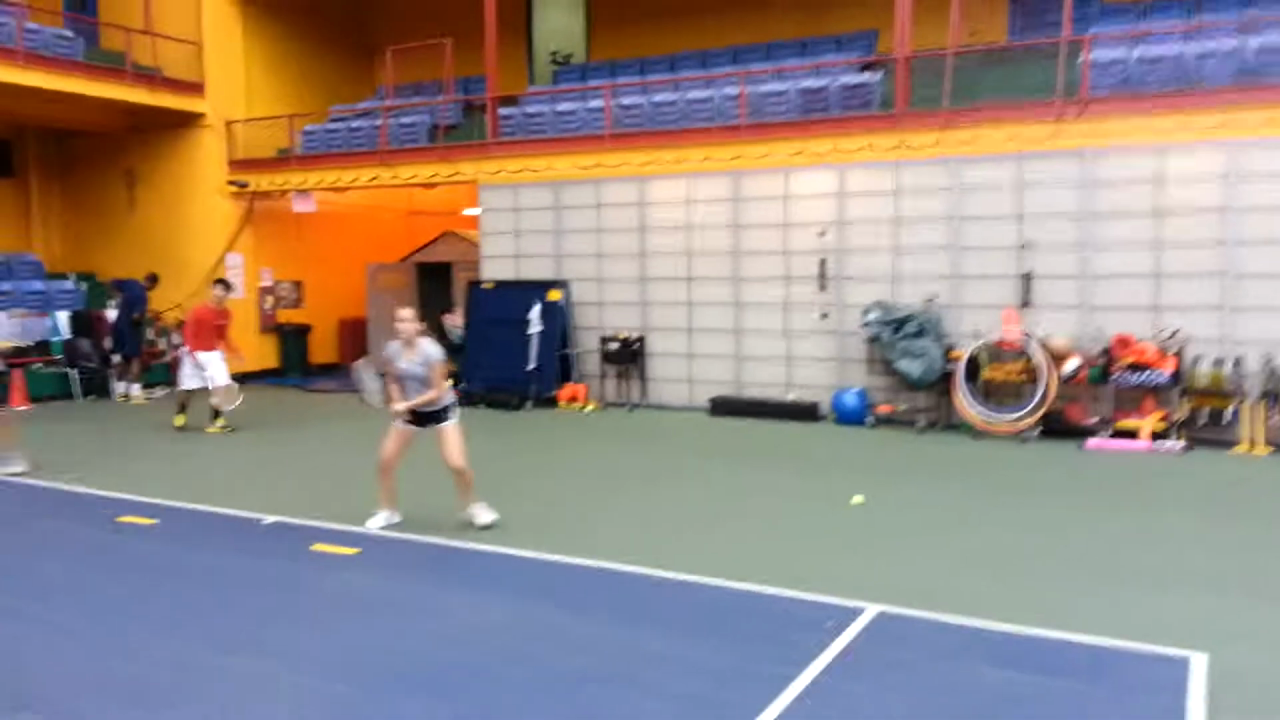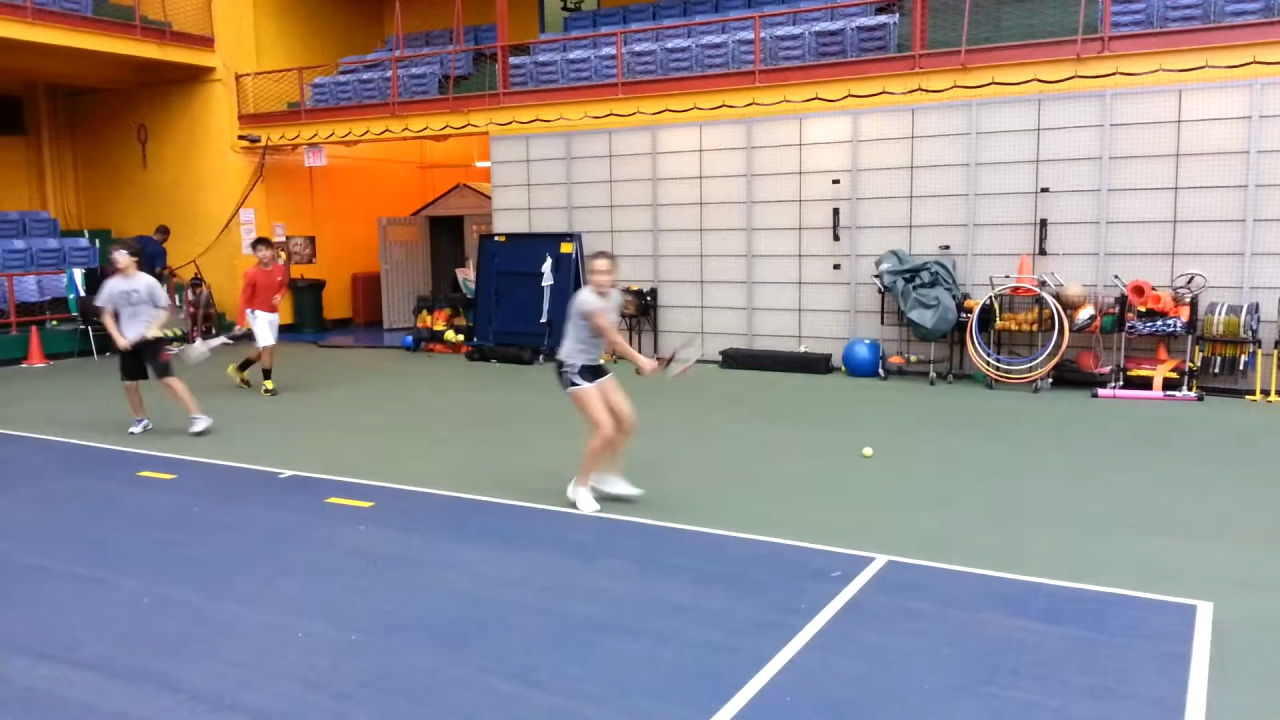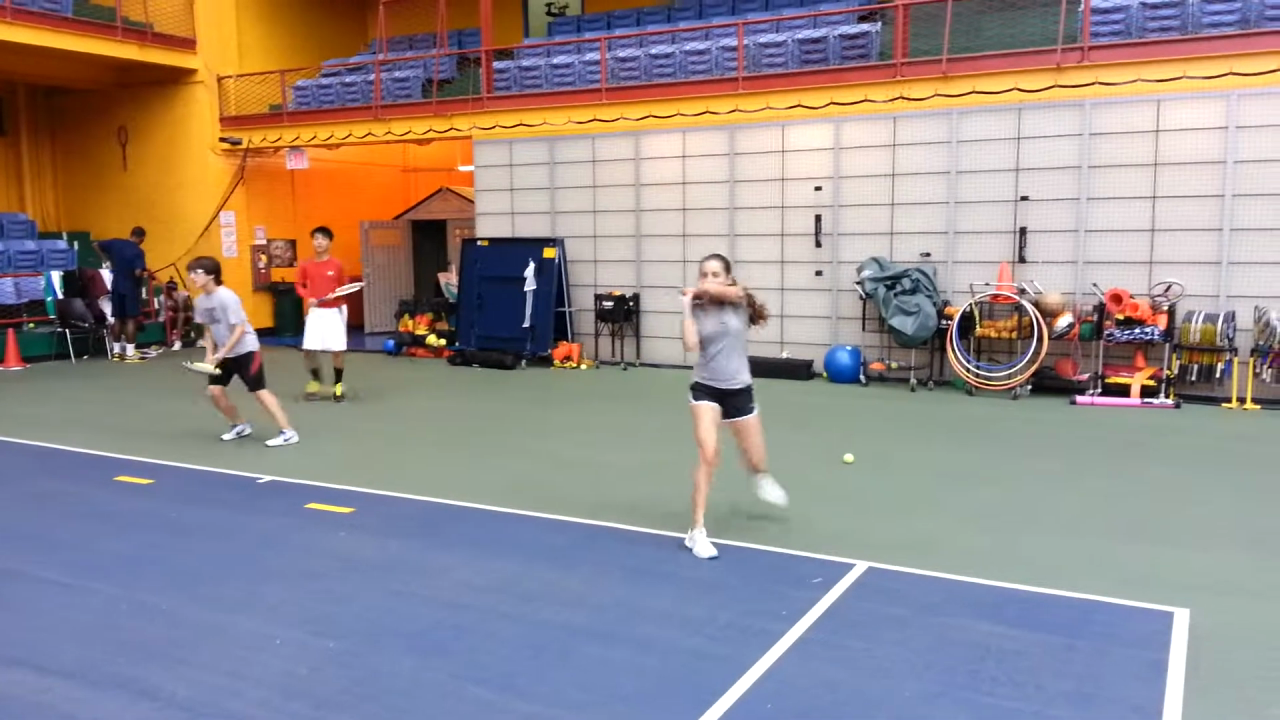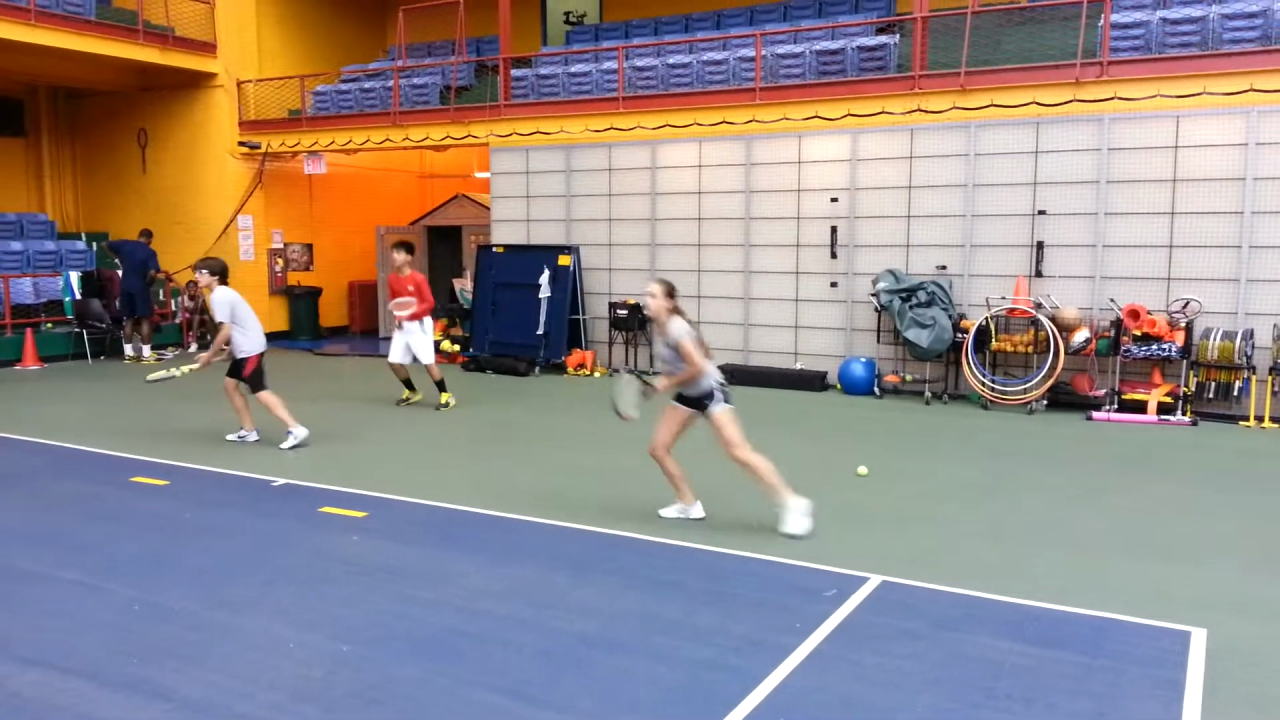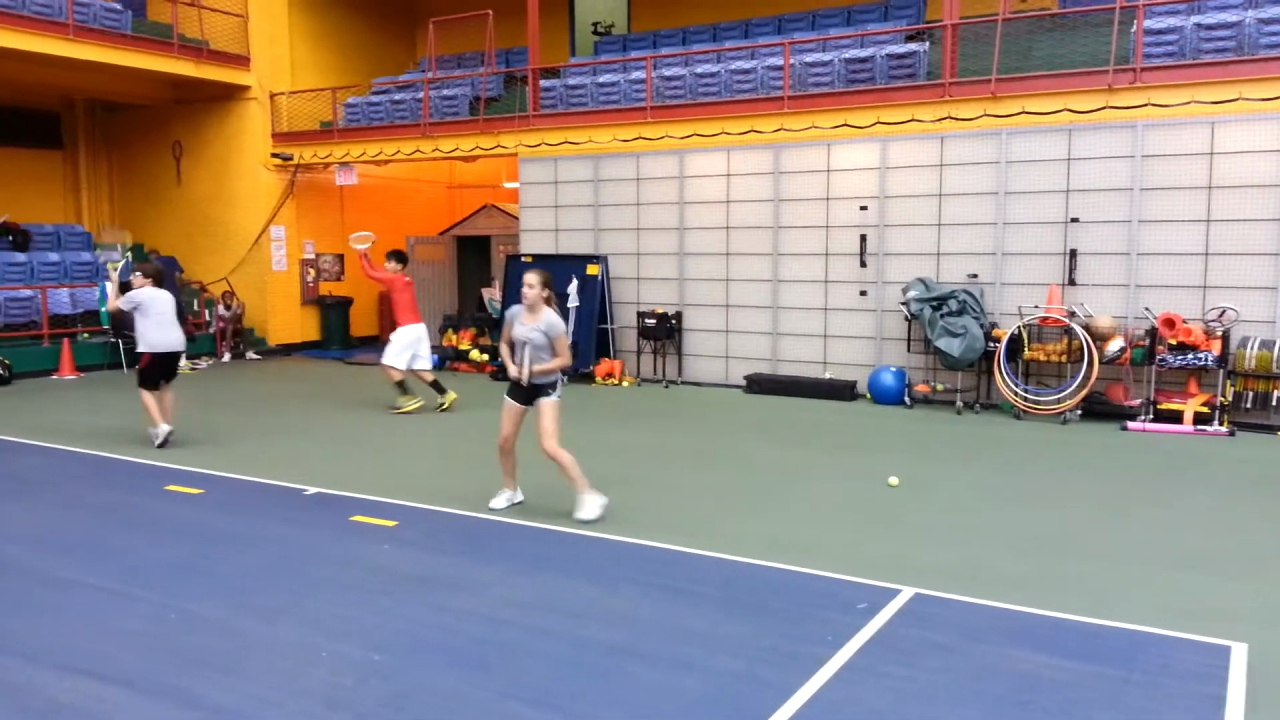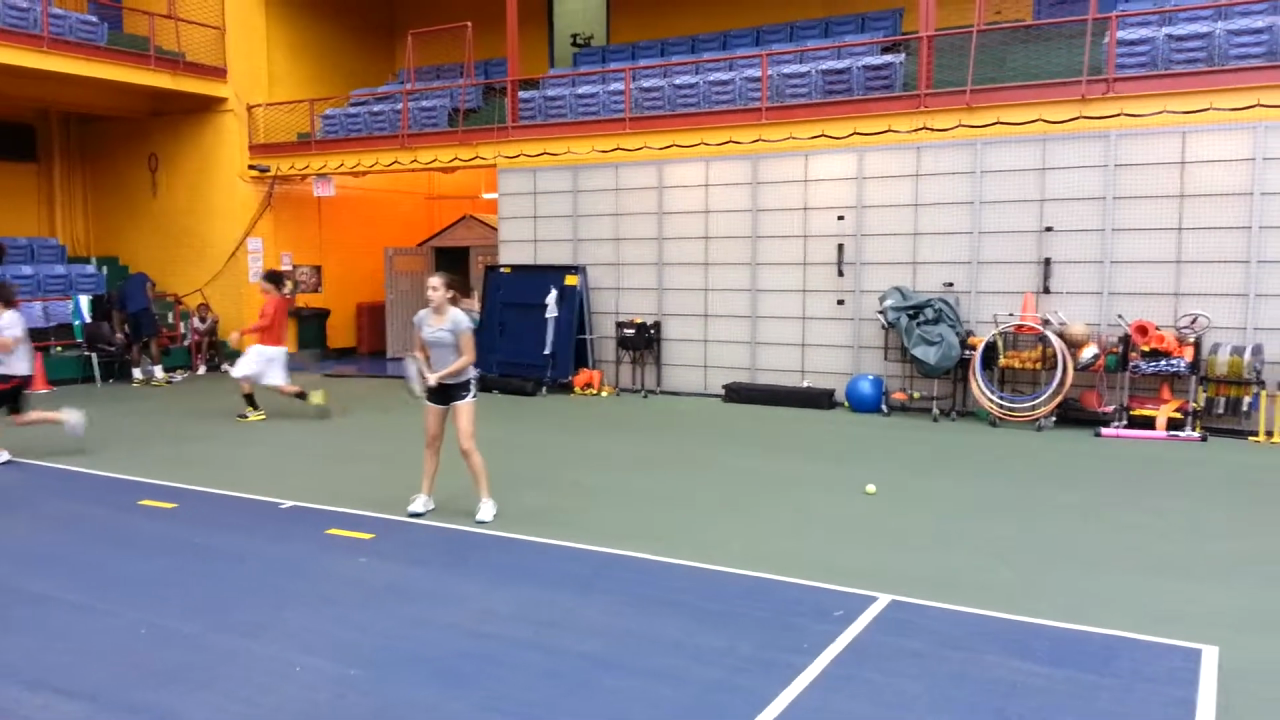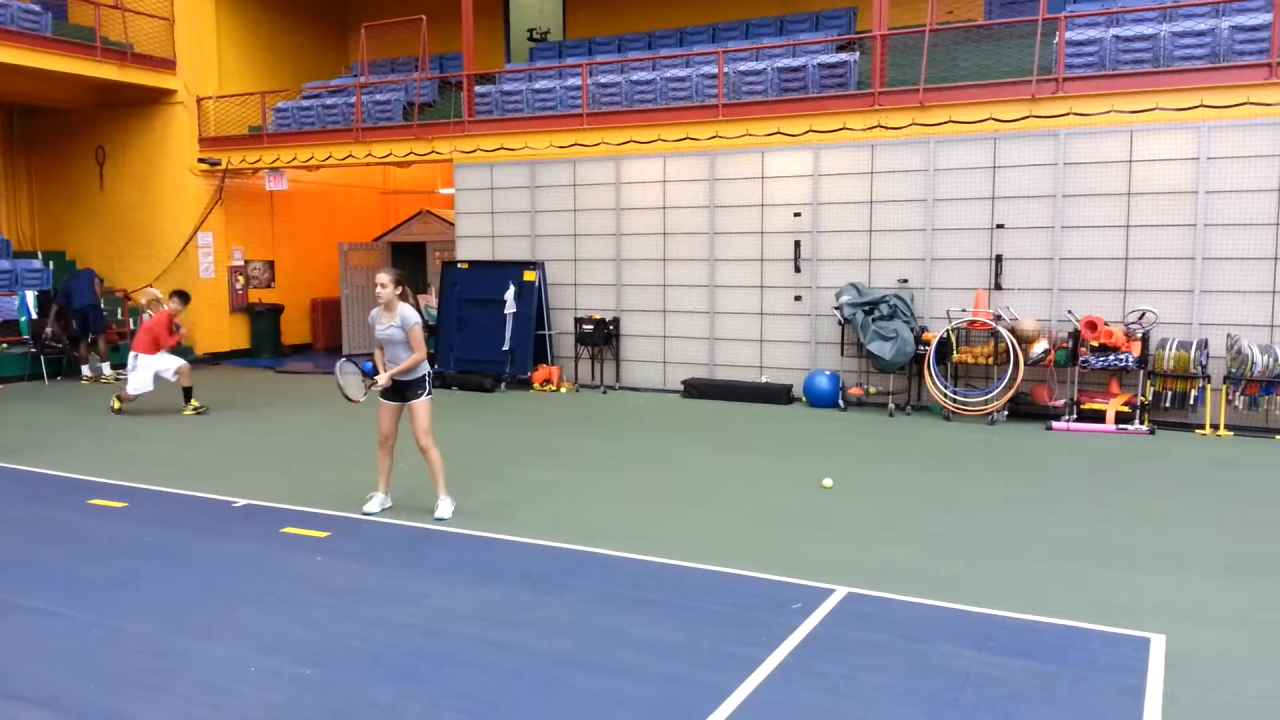
dt=0.7s
person 1, frame 1
left shoulder: (432, 351)
right shoulder: (391, 350)
left elbow: (438, 391)
right elbow: (393, 382)
left wrist: (406, 404)
right wrist: (397, 404)
left hip: (442, 409)
right hip: (411, 411)
left knee: (456, 464)
right knee: (385, 461)
left ankle: (473, 507)
right ankle: (388, 512)
person 1, frame 2
left shoulder: (614, 297)
right shoulder: (587, 300)
right elbow: (613, 339)
left wrist: (636, 358)
right wrist: (640, 361)
left hip: (594, 364)
right hip: (574, 367)
left knee: (628, 420)
right knee: (606, 430)
left ankle: (609, 476)
right ankle: (580, 487)
person 1, frame 3
left shoulder: (737, 297)
right shoulder: (696, 309)
left elbow: (715, 289)
right elbow: (692, 345)
left wrist: (693, 291)
right wrist: (687, 305)
left hip: (739, 389)
right hip: (705, 388)
left knee: (755, 461)
right knee: (708, 456)
left ankle: (762, 478)
right ankle: (697, 530)
person 1, frame 4
left shoulder: (676, 328)
right shoulder: (658, 328)
left elbow: (698, 367)
left wrist: (671, 382)
right wrist: (665, 379)
left hip: (710, 390)
right hip: (686, 393)
left knee: (740, 453)
right knee: (658, 448)
left ankle: (792, 503)
right ankle: (688, 503)
person 1, frame 5
left shoulder: (553, 322)
right shoulder: (513, 313)
left elbow: (565, 360)
right elbow: (505, 344)
left wrist: (536, 369)
right wrist: (511, 366)
left hip: (547, 385)
right hip: (520, 384)
left knee: (550, 447)
right knee: (504, 442)
left ankle: (588, 495)
right ankle: (511, 490)
person 1, frame 6
left shoulder: (459, 319)
right shoulder: (421, 317)
left elbow: (468, 357)
right elbow: (418, 350)
left wrist: (440, 375)
right wrist: (425, 372)
left hip: (461, 384)
right hip: (436, 385)
left knee: (466, 445)
right knee: (431, 442)
left ankle: (486, 501)
right ankle: (425, 497)
person 1, frame 7
left shoulder: (408, 314)
right shoulder: (375, 315)
left elbow: (420, 354)
left wrist: (390, 373)
right wrist: (382, 373)
left hip: (416, 380)
right hip: (392, 383)
left knee: (424, 442)
right knee: (385, 440)
left ankle: (444, 498)
right ankle: (382, 495)
